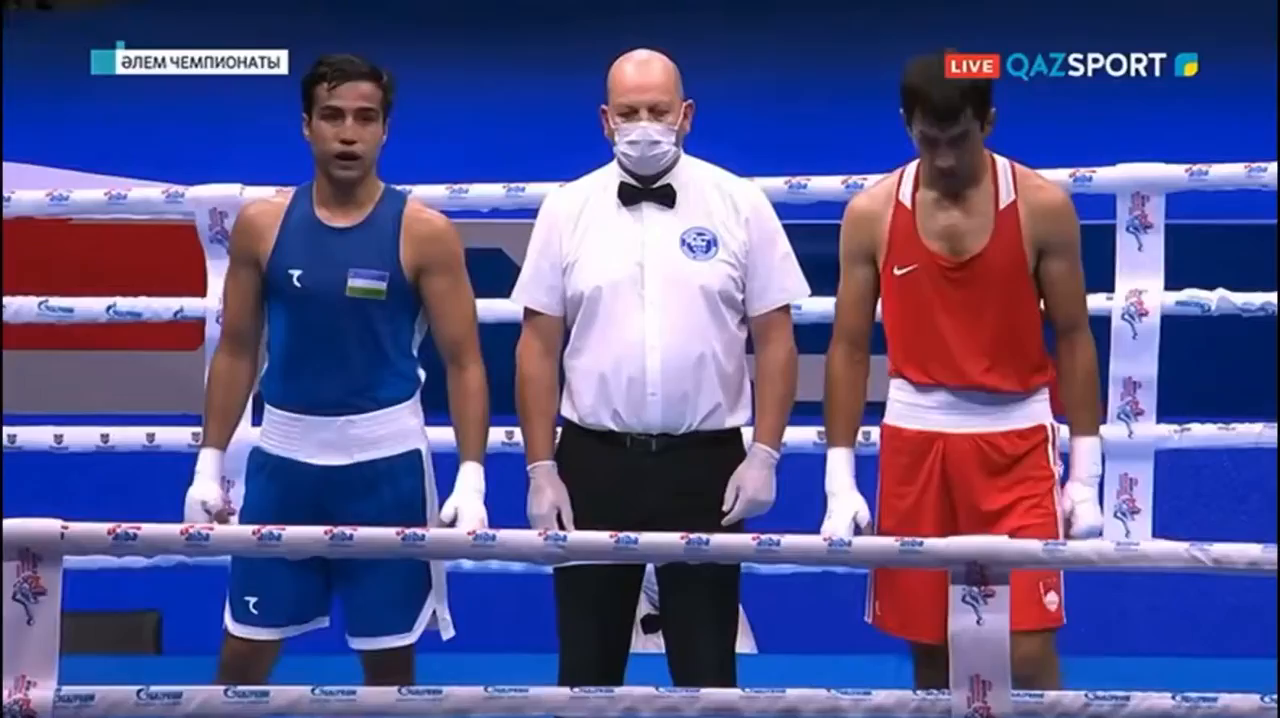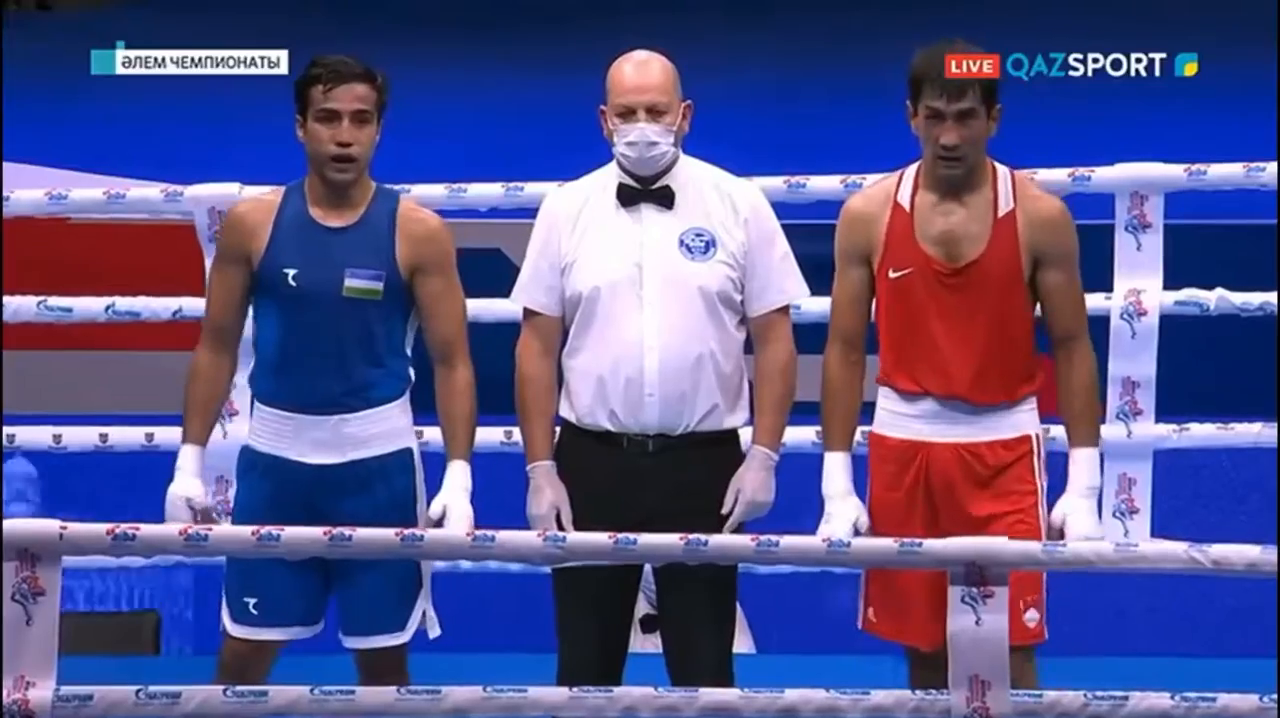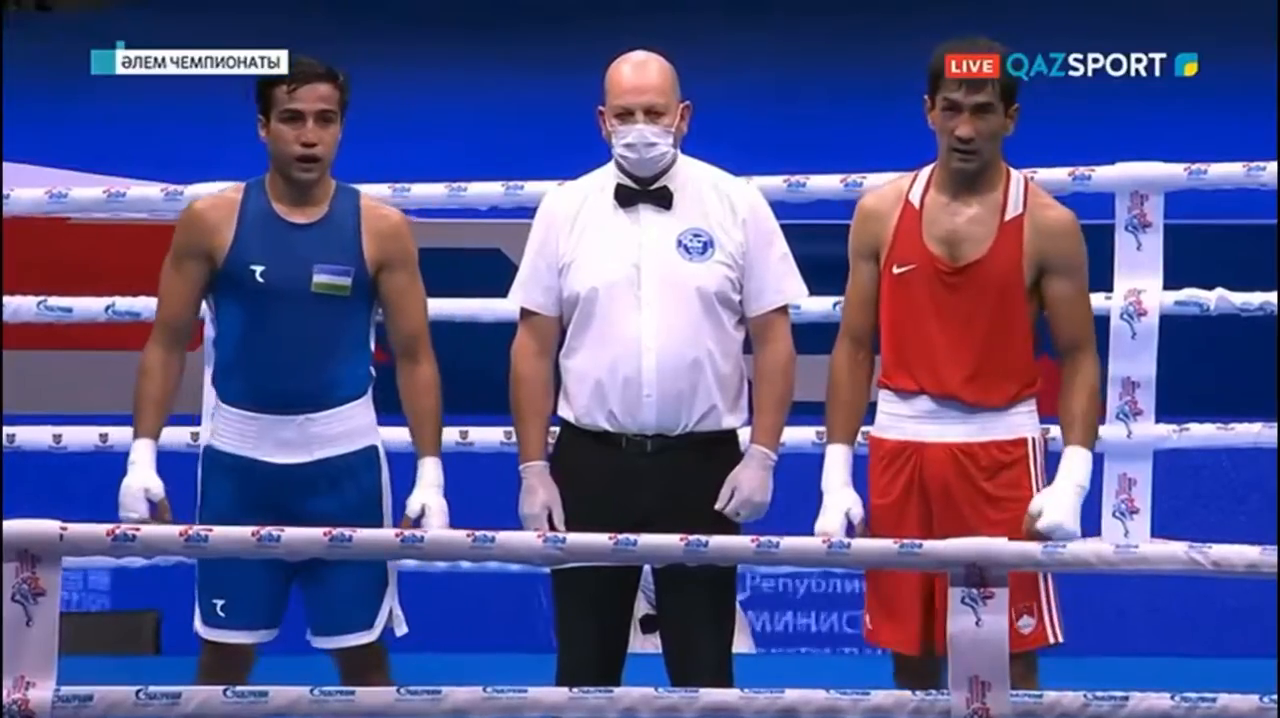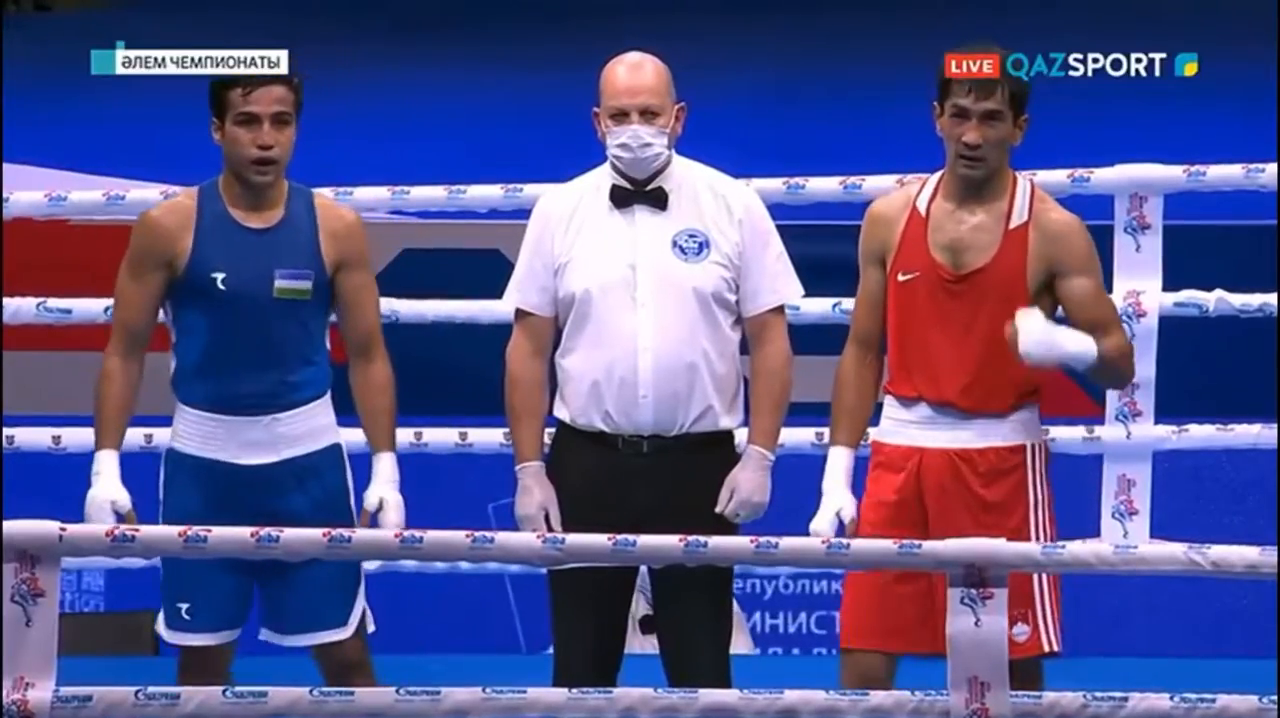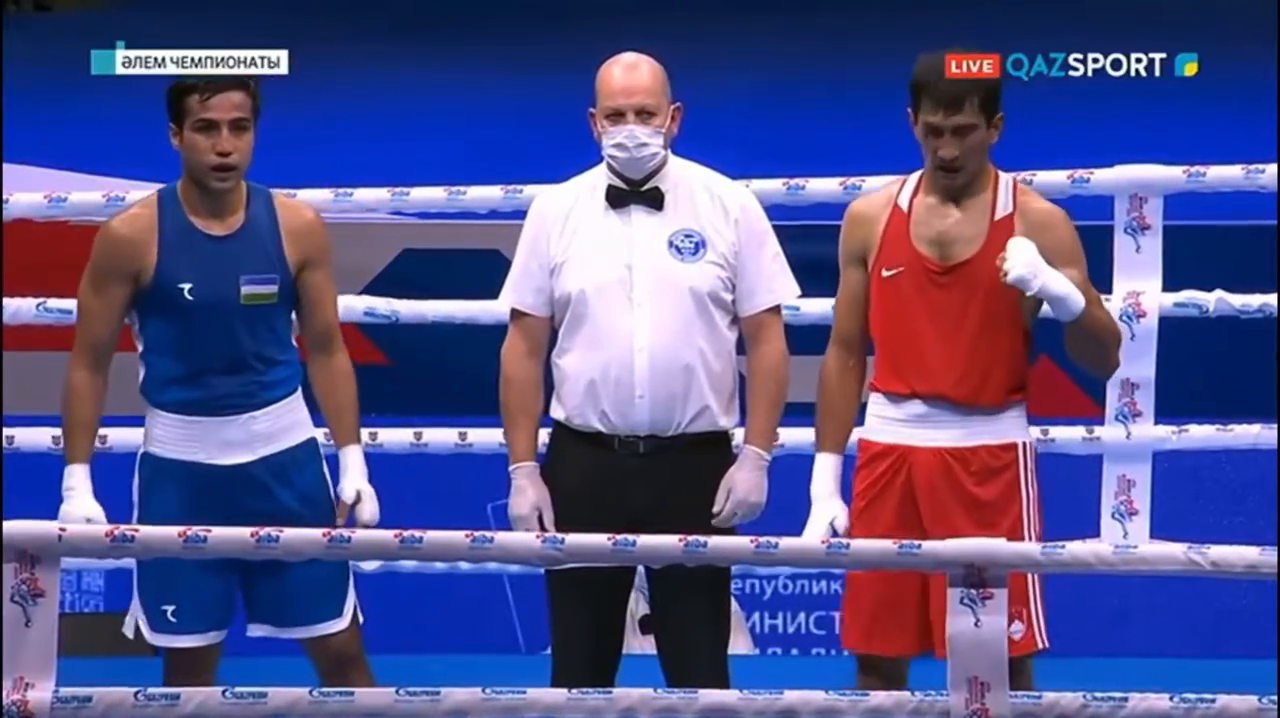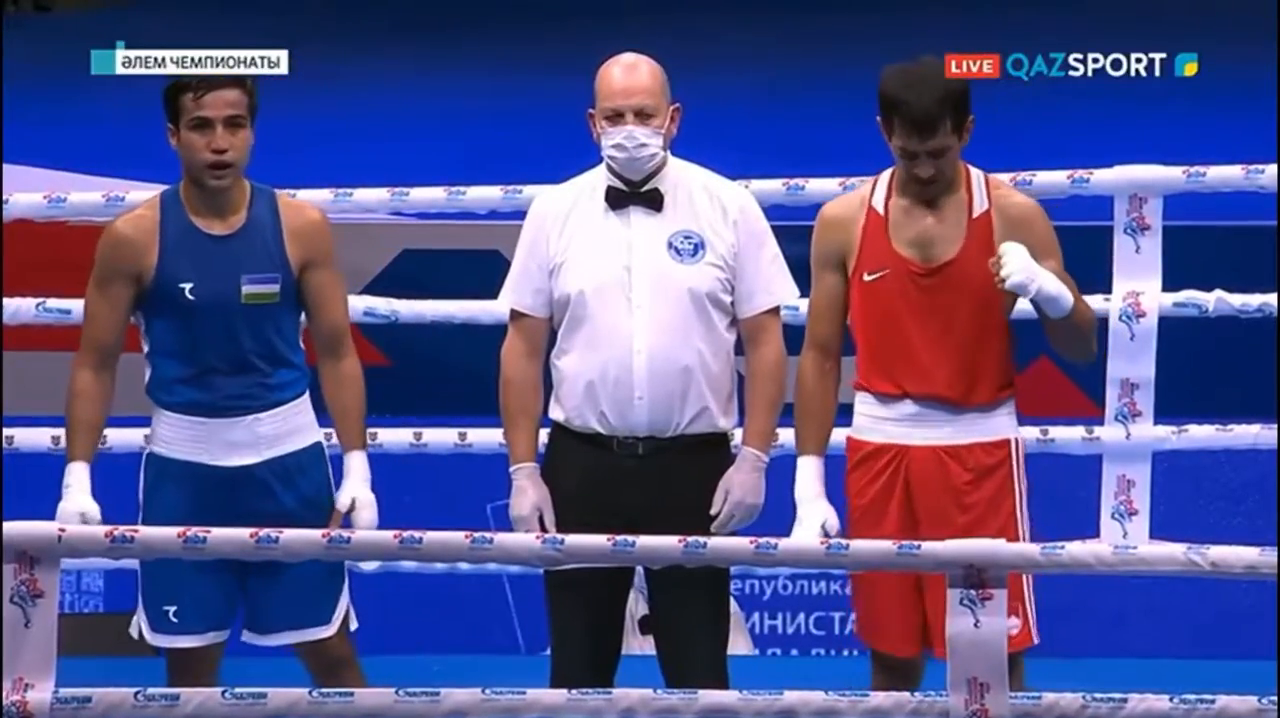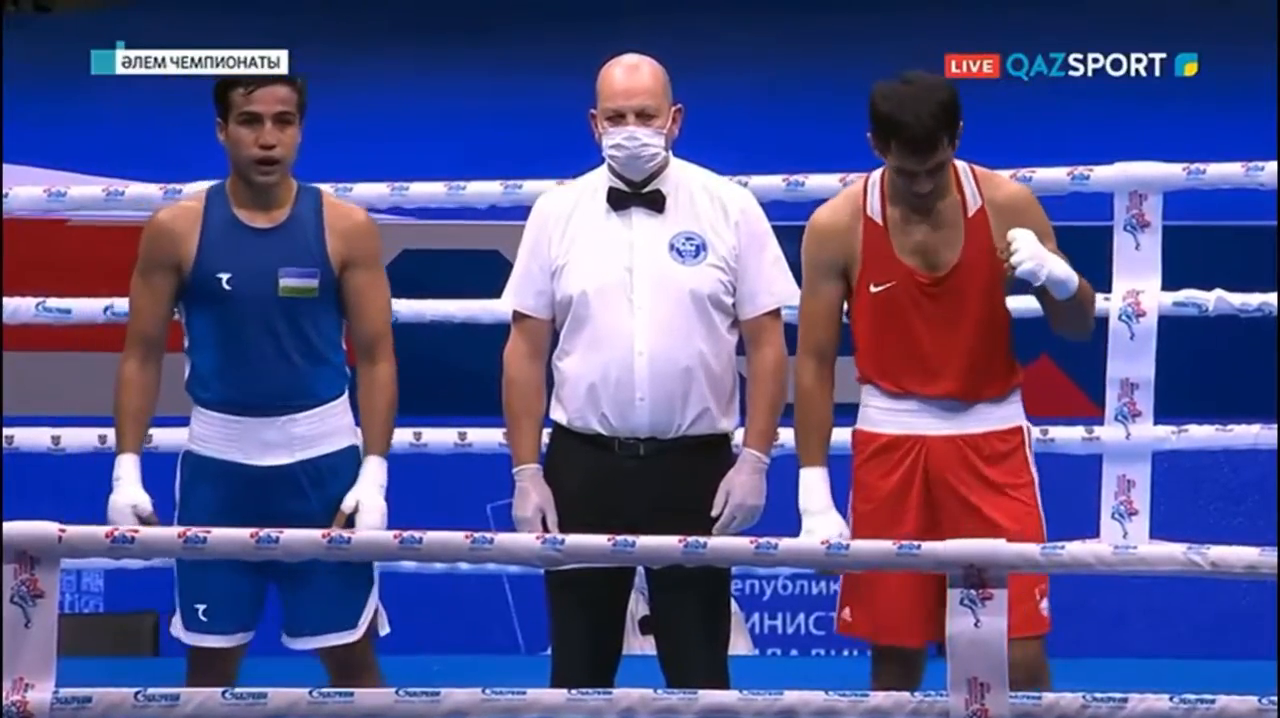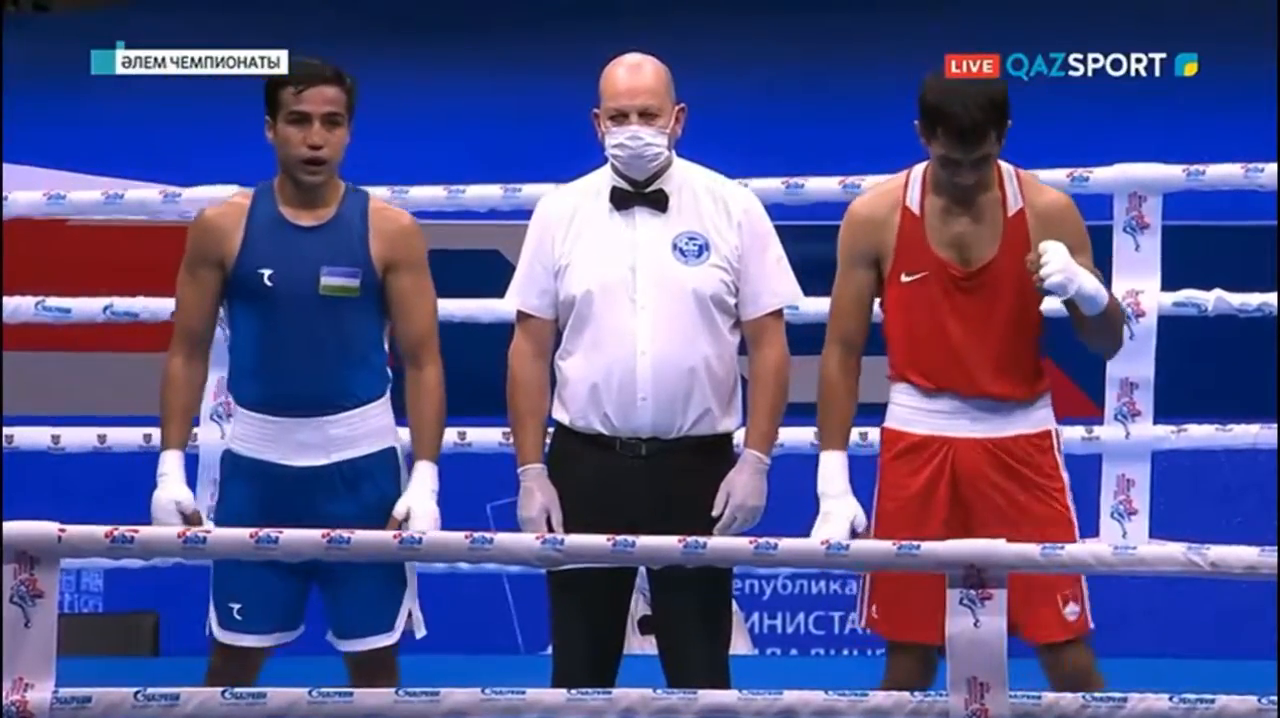
dt=0.3s
person 1, frame 1
left shoulder: (740, 205)
right shoulder: (566, 210)
left elbow: (774, 339)
right elbow: (539, 347)
left wrist: (764, 454)
right wrist: (541, 468)
left hip: (706, 463)
right hip: (593, 462)
left knee: (706, 664)
right knee: (588, 662)
person 1, frame 2
left shoulder: (739, 205)
right shoulder: (565, 209)
left elbow: (774, 339)
right elbow: (537, 346)
left wrist: (763, 456)
right wrist: (540, 468)
left hip: (704, 465)
right hip: (591, 463)
left knee: (703, 664)
right knee: (586, 662)
person 1, frame 3
left shoulder: (737, 205)
right shoulder: (563, 210)
left elbow: (772, 339)
right elbow: (533, 347)
left wrist: (761, 455)
right wrist: (533, 468)
left hip: (702, 464)
right hip: (589, 463)
left knee: (703, 665)
right knee: (584, 663)
person 1, frame 4
left shoulder: (733, 206)
right shoulder: (558, 210)
left elbow: (769, 339)
right elbow: (529, 346)
left wrist: (759, 456)
right wrist: (528, 469)
left hip: (699, 464)
right hip: (586, 464)
left knee: (701, 665)
right knee: (582, 662)
person 1, frame 5
left shoulder: (729, 206)
right shoulder: (554, 211)
left elbow: (766, 340)
right elbow: (523, 347)
left wrist: (755, 456)
right wrist: (522, 469)
left hip: (695, 464)
right hip: (583, 464)
left knee: (698, 664)
right knee: (579, 664)
person 1, frame 6
left shoulder: (728, 207)
right shoulder: (554, 211)
left elbow: (764, 341)
right elbow: (524, 348)
left wrist: (753, 458)
right wrist: (523, 470)
left hip: (694, 466)
right hip: (581, 465)
left knee: (698, 665)
right knee: (579, 662)
person 1, frame 7
left shoulder: (731, 208)
right shoulder: (556, 213)
left elbow: (766, 344)
right elbow: (526, 350)
left wrist: (755, 460)
right wrist: (526, 472)
left hip: (695, 467)
right hip: (583, 466)
left knee: (698, 665)
right knee: (580, 665)
person 1, frame 8
left shoulder: (732, 208)
right shoulder: (559, 212)
left elbow: (767, 343)
right elbow: (530, 349)
left wrist: (755, 461)
right wrist: (530, 472)
left hip: (697, 469)
right hip: (585, 467)
left knee: (699, 666)
right knee: (580, 665)
person 2, frame 1
left shoulder: (1043, 206)
right shoulder: (870, 213)
left elbow: (1074, 339)
right elbow: (849, 346)
left wrist: (1086, 471)
right wrist: (839, 478)
left hip: (1015, 438)
right hip: (915, 436)
left knee: (1029, 649)
right knee: (928, 645)
person 2, frame 2
left shoulder: (1041, 216)
right shoulder: (866, 214)
left elbow: (1073, 350)
right elbow: (845, 350)
left wrist: (1084, 483)
right wrist: (836, 482)
left hip: (1002, 449)
right hip: (904, 447)
left knee: (1009, 656)
right knee: (923, 650)
person 2, frame 3
left shoulder: (1049, 225)
right shoulder: (879, 211)
left elbow: (1080, 359)
right elbow: (853, 346)
left wrist: (1072, 477)
right wrist: (836, 474)
left hip: (1001, 452)
right hip: (900, 447)
left knee: (1011, 658)
right knee: (910, 657)
person 2, frame 4
left shoulder: (1055, 230)
right shoulder: (887, 218)
left elbow: (1118, 359)
right elbow: (863, 351)
left wrist: (1063, 344)
right wrist: (836, 474)
left hip: (1001, 460)
right hip: (901, 455)
left knee: (1014, 664)
right knee: (864, 665)
person 2, frame 5
left shoulder: (1038, 222)
right shoulder: (868, 218)
left elbow: (1104, 359)
right elbow: (844, 353)
left wrist: (1058, 290)
right wrist: (825, 483)
left hip: (989, 454)
right hip: (888, 452)
left knee: (1004, 661)
right knee: (878, 663)
person 2, frame 6
left shoulder: (1014, 214)
right shoulder: (842, 220)
left elbow: (1082, 347)
right elbow: (820, 354)
left wrist: (1047, 290)
right wrist: (809, 486)
left hip: (979, 451)
right hip: (880, 450)
right knee: (891, 659)
person 2, frame 7
left shoulder: (1007, 205)
right shoulder: (835, 226)
left elbow: (1079, 326)
right elbow: (814, 362)
left wrist: (1058, 275)
right wrist: (815, 495)
left hip: (990, 439)
right hip: (890, 442)
left knee: (1023, 652)
right knee: (894, 654)
person 2, frame 8
left shoulder: (1047, 211)
right shoulder: (873, 216)
left elbow: (1107, 344)
right elbow: (842, 349)
left wrist: (1085, 289)
right wrist: (833, 480)
left hip: (1019, 443)
right hip: (918, 441)
left knee: (1066, 649)
right knee: (908, 650)
person 3, frame 1
left shoulder: (424, 232)
right shoulder: (260, 225)
left elbow: (463, 362)
right elbow: (236, 352)
left wrist: (471, 476)
right wrist: (208, 463)
left hip: (386, 458)
right hip: (283, 457)
left knee: (389, 659)
right knee: (244, 655)
person 3, frame 2
left shoulder: (417, 231)
right shoulder: (250, 223)
left elbow: (452, 361)
right elbow: (216, 347)
left wrist: (458, 475)
right wrist: (189, 459)
left hip: (378, 456)
right hip: (274, 457)
left knee: (383, 657)
right knee: (242, 654)
person 3, frame 3
left shoulder: (381, 228)
right shoulder: (211, 220)
left elbow: (414, 356)
right elbow: (166, 344)
left wrist: (430, 471)
right wrist: (142, 454)
left hip: (343, 455)
right hip: (239, 457)
left knee: (362, 654)
right knee: (225, 655)
person 3, frame 4
left shoulder: (337, 227)
right shoulder: (167, 226)
left elbow: (368, 354)
right elbow: (124, 351)
left wrist: (385, 466)
right wrist: (106, 464)
left hip: (306, 455)
right hip: (203, 458)
left knee: (344, 651)
right knee: (201, 656)
person 3, frame 5
left shoulder: (297, 226)
right shoulder: (129, 236)
left elbow: (326, 350)
right elbow: (89, 364)
left wrist: (353, 459)
right wrist: (77, 477)
left hip: (282, 450)
right hip: (180, 460)
left knee: (338, 647)
right knee: (186, 659)
person 3, frame 6
left shoulder: (303, 227)
right shoulder: (132, 237)
left elbow: (336, 353)
right elbow: (95, 364)
left wrist: (357, 465)
right wrist: (78, 476)
left hip: (287, 454)
right hip: (184, 462)
left knee: (330, 651)
right knee: (189, 660)
person 3, frame 7
left shoulder: (347, 227)
right shoulder: (175, 229)
left elbow: (376, 358)
right elbow: (141, 356)
left wrist: (374, 470)
right wrist: (126, 467)
left hip: (322, 457)
right hip: (218, 461)
left knee: (351, 655)
right knee: (211, 660)
person 3, frame 8
left shoulder: (392, 230)
right shoulder: (221, 227)
left elbow: (422, 362)
right elbow: (188, 353)
left wrist: (425, 476)
right wrist: (171, 465)
left hip: (360, 460)
right hip: (256, 462)
left knee: (375, 659)
right knee: (234, 658)
